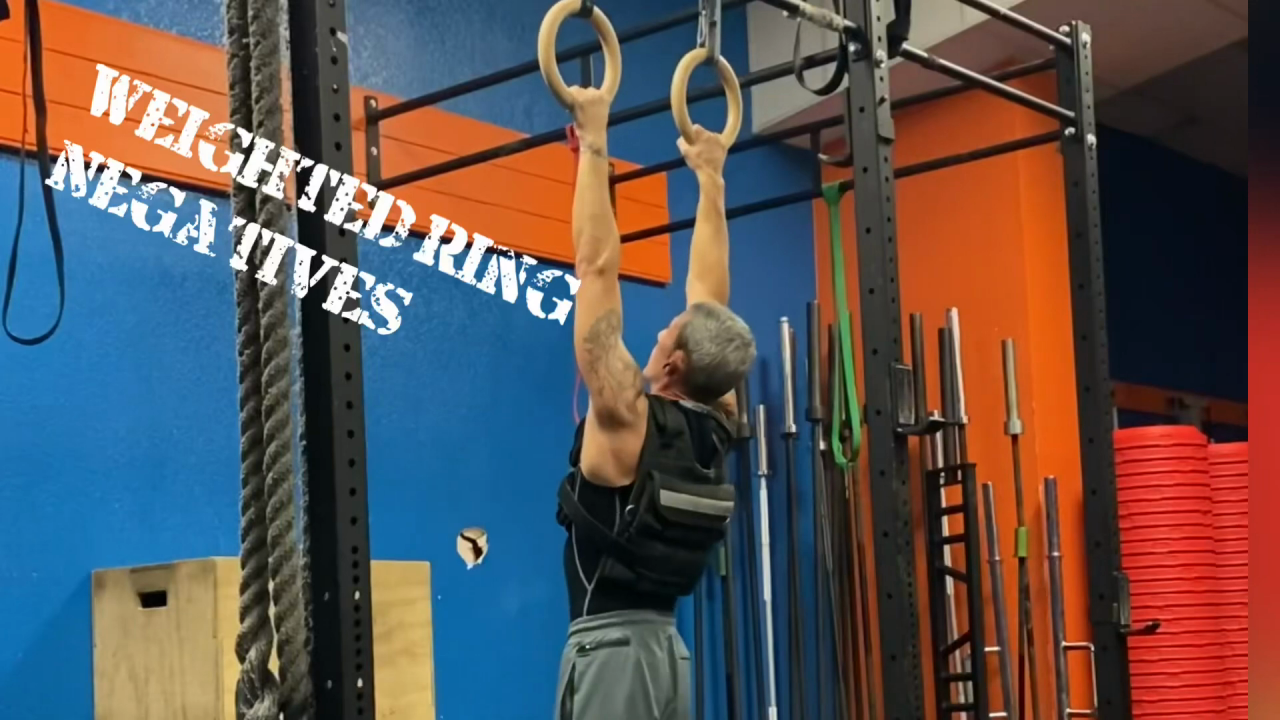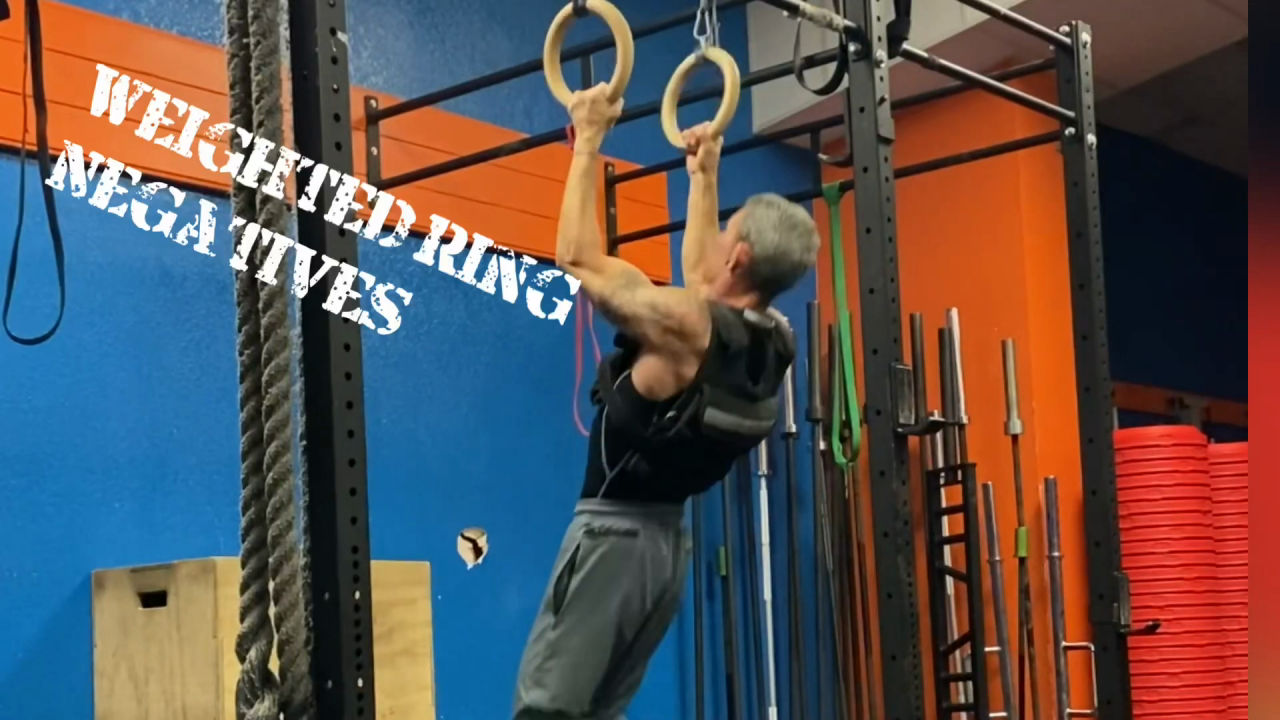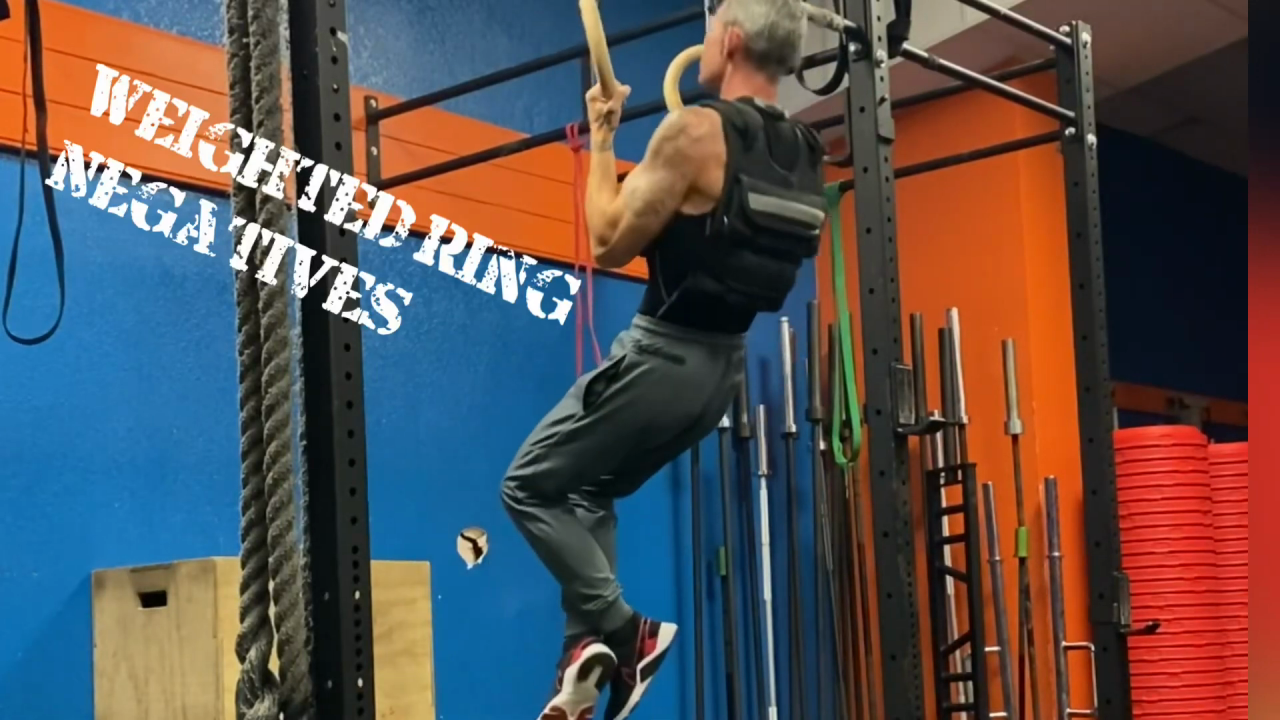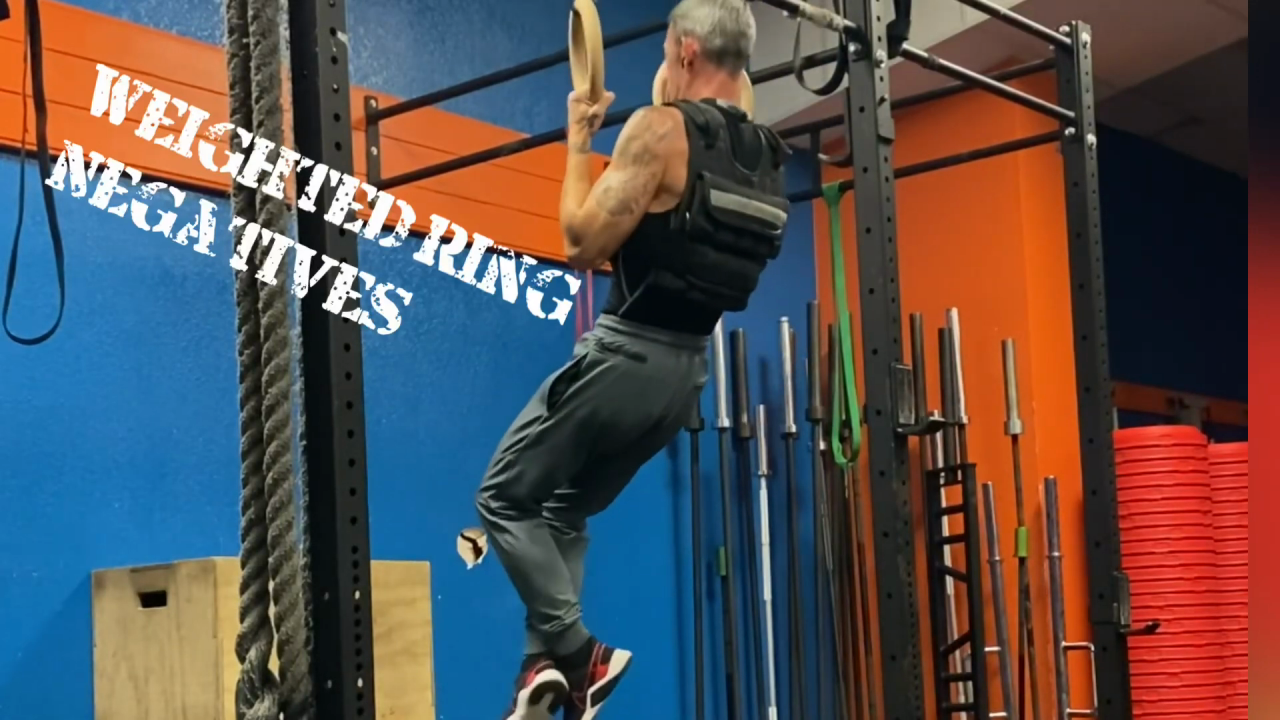
dt=0.7s
person 1, frame 1
left shoulder: (626, 420)
right shoulder: (715, 426)
left elbow: (597, 266)
right elbow: (711, 298)
left wrist: (593, 142)
right wrist: (710, 177)
left hip: (609, 648)
right hip: (665, 649)
person 1, frame 2
left shoulder: (687, 326)
right shoulder: (775, 342)
left elbow: (576, 257)
right elbow: (710, 283)
left wrist: (588, 140)
right wrist: (702, 180)
left hip: (612, 542)
right hip: (667, 543)
person 1, frame 3
left shoulder: (696, 130)
right shoulder: (804, 155)
left elbow: (608, 243)
left wrist: (600, 140)
left hip: (663, 356)
right hip: (721, 364)
left knee: (531, 487)
right knee: (589, 491)
left ankle: (623, 632)
right ankle: (588, 646)
person 1, frame 4
left shoulder: (662, 128)
right shoulder: (766, 160)
left elbow: (582, 244)
left wrist: (578, 141)
left hip: (625, 356)
right hip: (685, 368)
left knee: (505, 501)
right knee: (564, 509)
left ankle: (576, 651)
right ankle: (548, 660)
